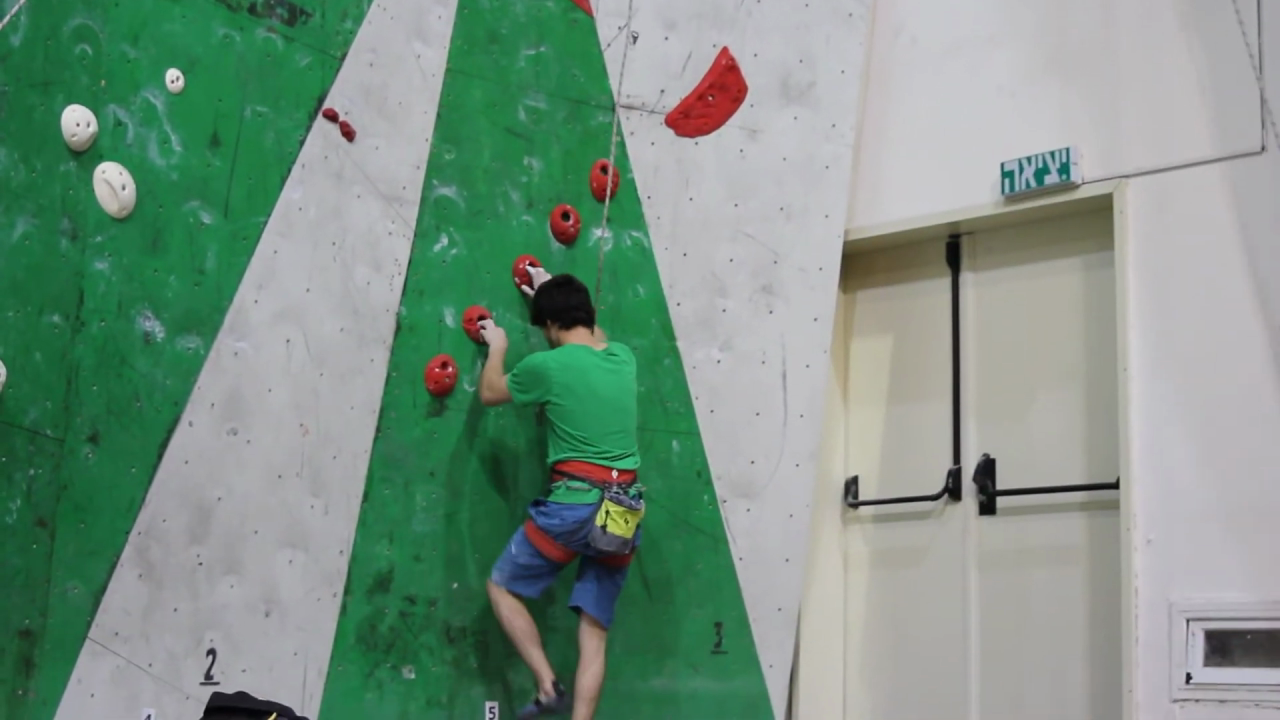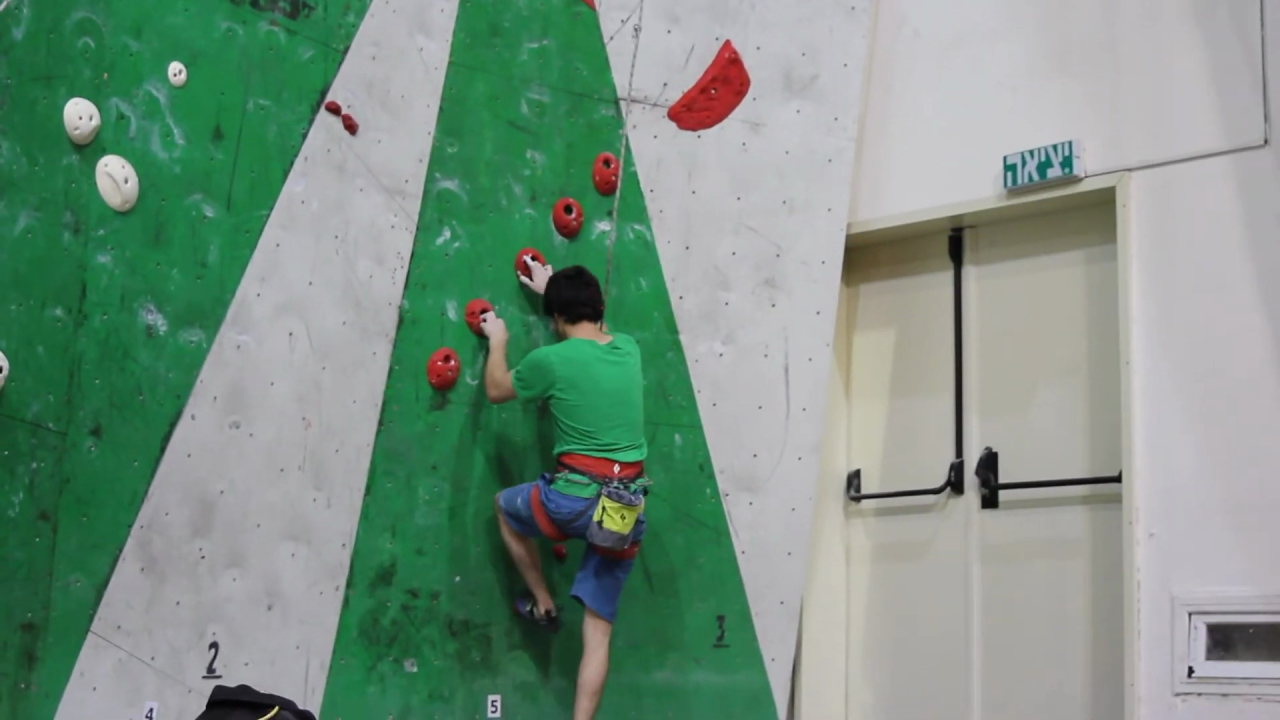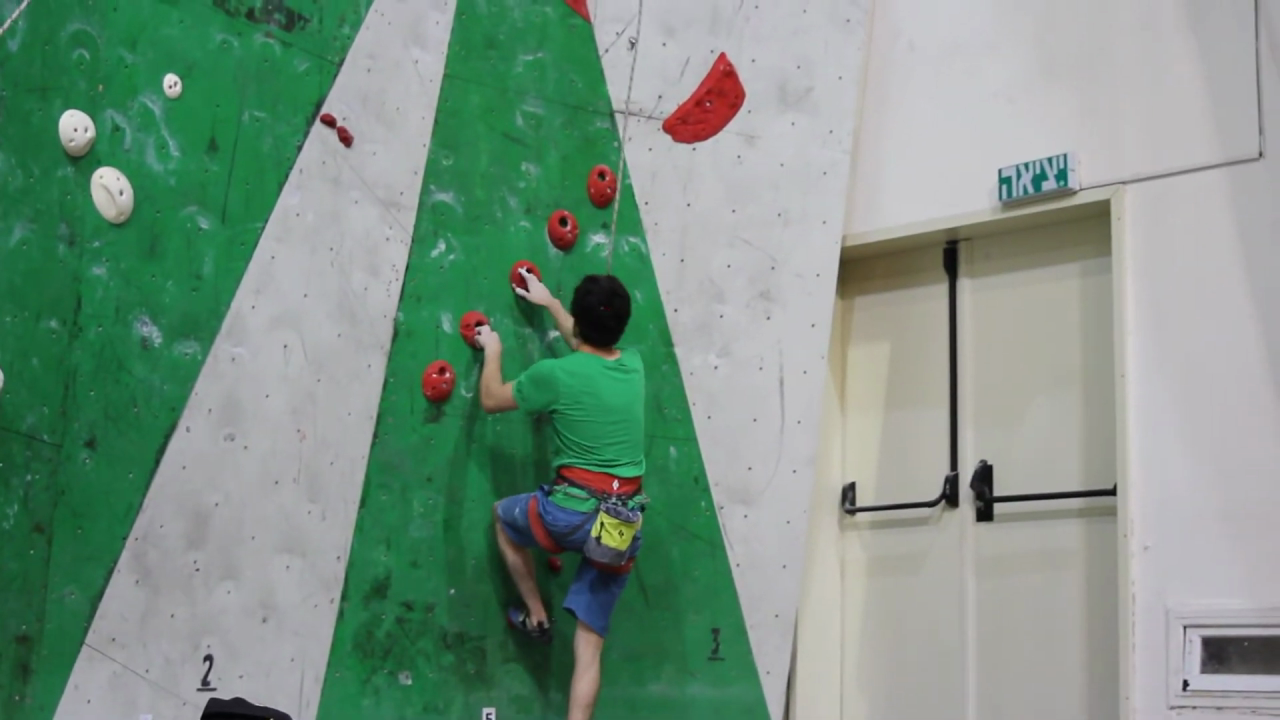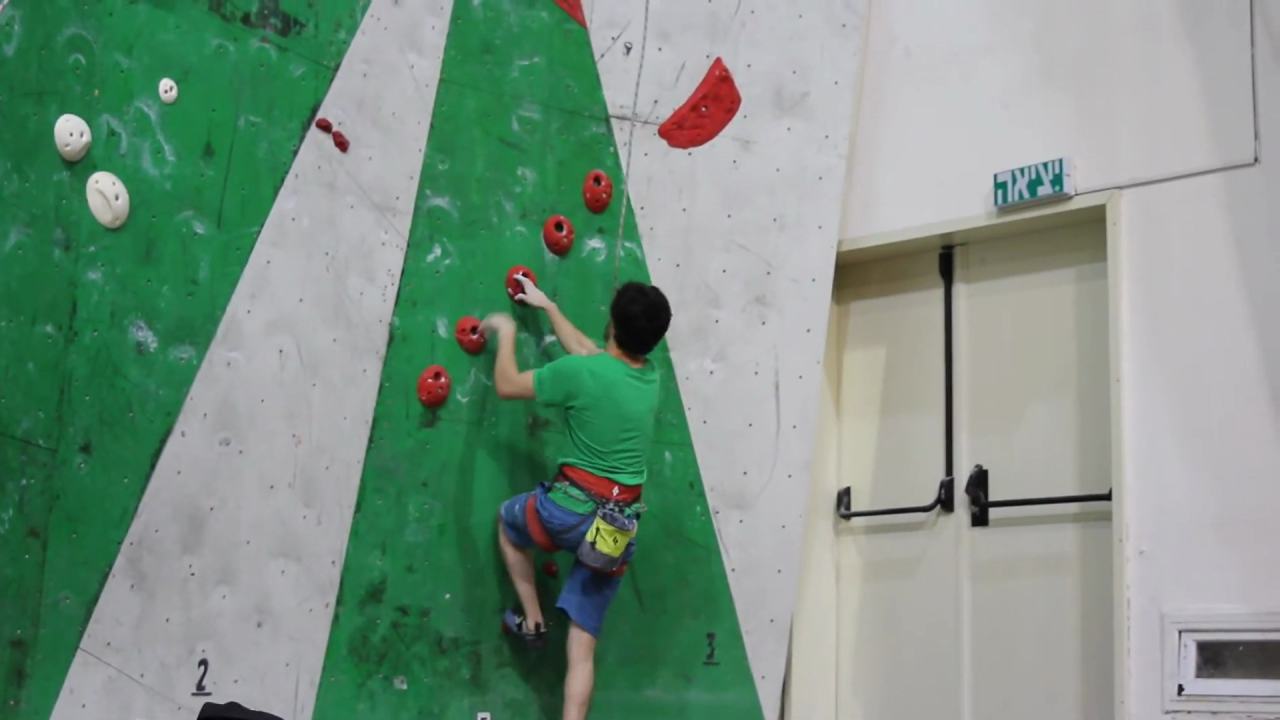
dt=0.5s
person 1, frame 1
left shoulder: (548, 365)
right shoulder: (623, 358)
left elbow: (488, 392)
right elbow: (595, 336)
left wrist: (496, 346)
right wrist: (556, 293)
left hip: (571, 506)
left knee: (501, 588)
right knee: (594, 633)
person 1, frame 2
left shoulder: (551, 360)
right shoulder: (628, 349)
left elbow: (495, 391)
right elbow: (595, 328)
left wrist: (497, 339)
right wrist: (553, 289)
left hip: (574, 498)
right hip: (628, 508)
left knee: (505, 504)
right knee: (598, 630)
left ankle: (543, 604)
person 1, frame 3
left shoulder: (556, 374)
right shoulder: (633, 364)
left elbow: (490, 400)
right elbow: (593, 345)
left wrist: (492, 350)
right wrist: (549, 302)
left hip: (572, 511)
right hip: (624, 525)
left knee: (504, 515)
right knee: (589, 644)
left ankle: (536, 616)
person 1, frame 4
left shoulder: (581, 375)
right shoulder: (652, 377)
left elbow: (505, 385)
left wrist: (506, 334)
right wrist: (549, 307)
left hip: (569, 509)
right hip: (618, 529)
left knee: (508, 519)
right knee: (582, 643)
left ankle: (532, 620)
